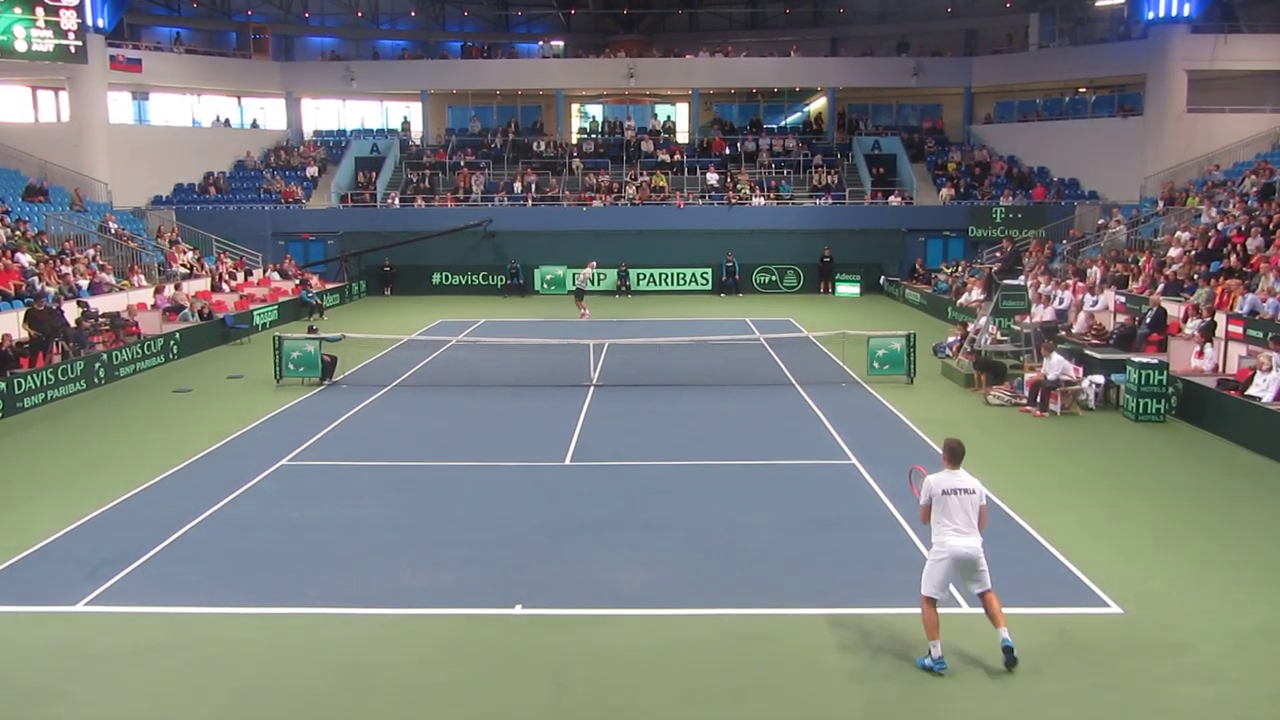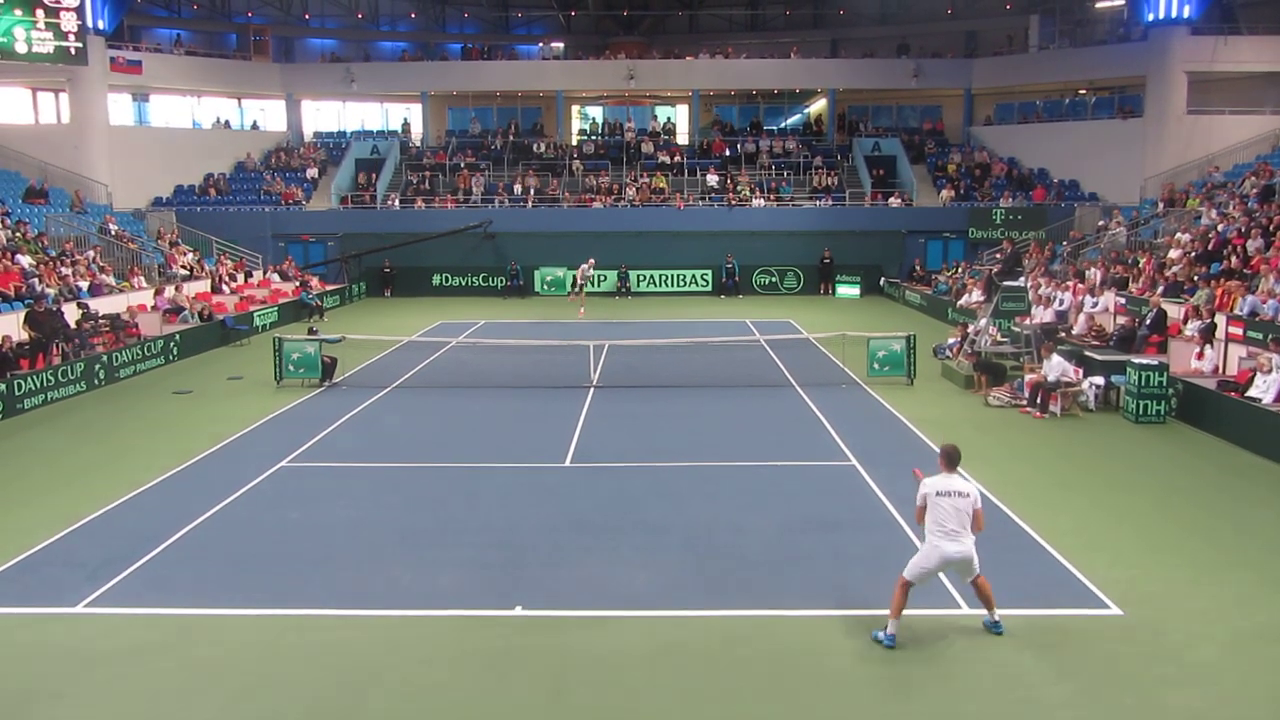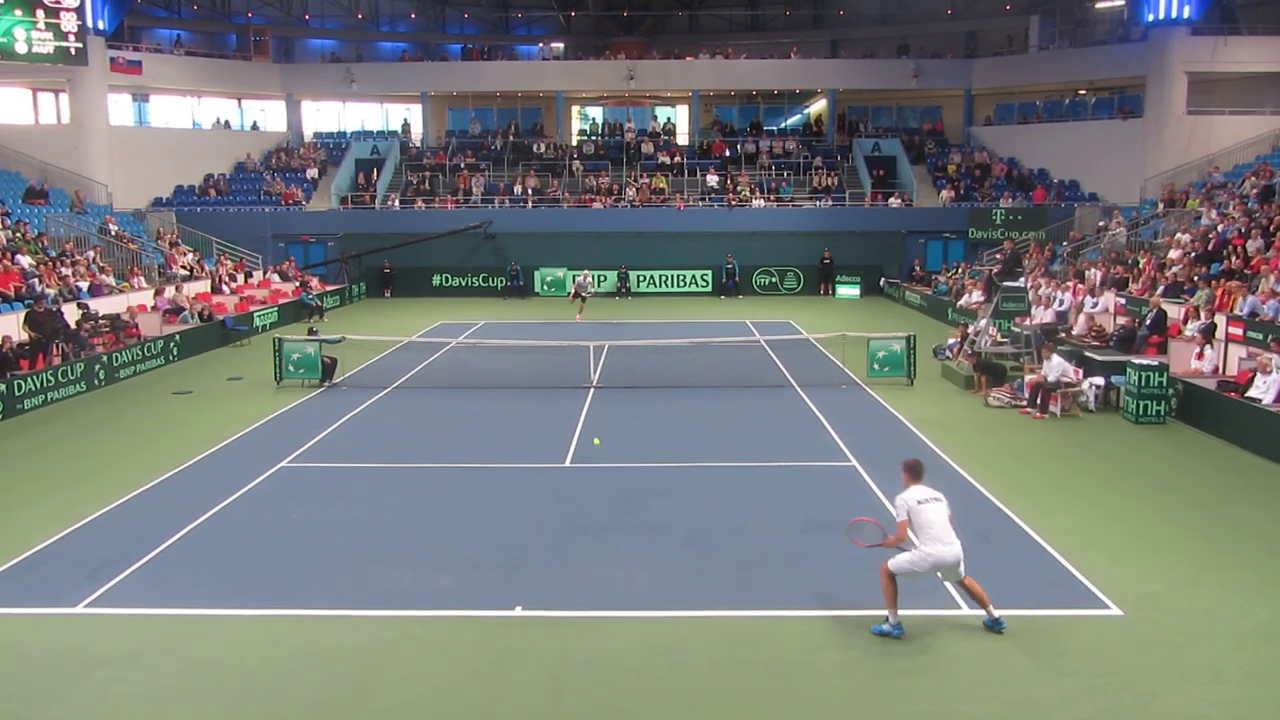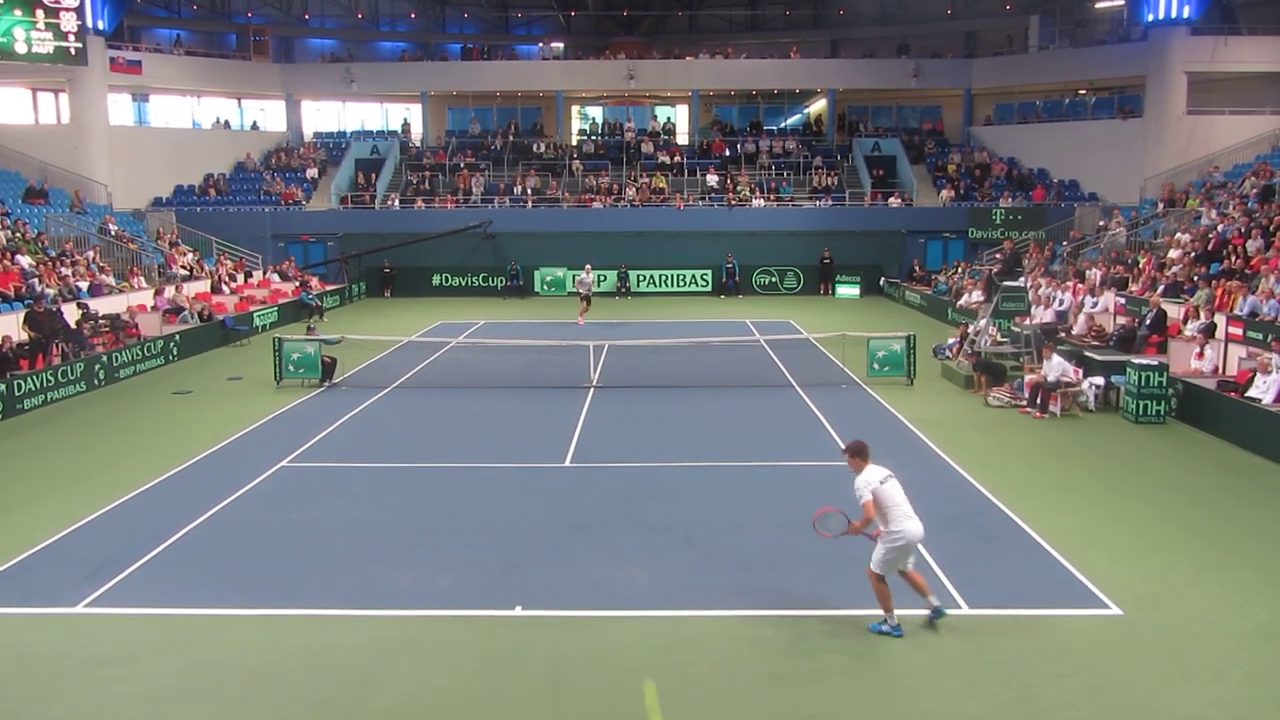
dt=0.3s
person 1, frame 1
left shoulder: (931, 482)
right shoulder: (976, 485)
left elbow: (924, 519)
right elbow: (982, 524)
left hip: (945, 549)
right hip: (973, 547)
left knee: (928, 600)
right knee: (987, 595)
left ankle: (935, 656)
right ankle: (1005, 640)
person 1, frame 2
left shoulder: (927, 484)
right shoulder: (971, 489)
left elbow: (919, 519)
right elbow: (979, 527)
left hip: (936, 549)
right hip: (964, 548)
left knee: (903, 583)
right knee: (976, 578)
left ankle: (890, 633)
right ankle: (994, 621)
person 1, frame 3
left shoulder: (903, 498)
right shoulder: (938, 495)
left elbow: (902, 537)
left wrist: (891, 541)
left hip: (932, 555)
right hip: (954, 551)
left knee: (886, 570)
right knee: (961, 579)
left ankle: (893, 624)
right ankle: (994, 617)
person 1, frame 4
left shoulder: (862, 481)
right shoulder: (885, 472)
left elbow: (870, 516)
left wrist: (858, 527)
right wrist: (883, 529)
left hip: (901, 533)
right hip: (915, 527)
left knee: (875, 574)
right knee: (903, 569)
left ankle: (892, 624)
right ankle: (935, 606)
